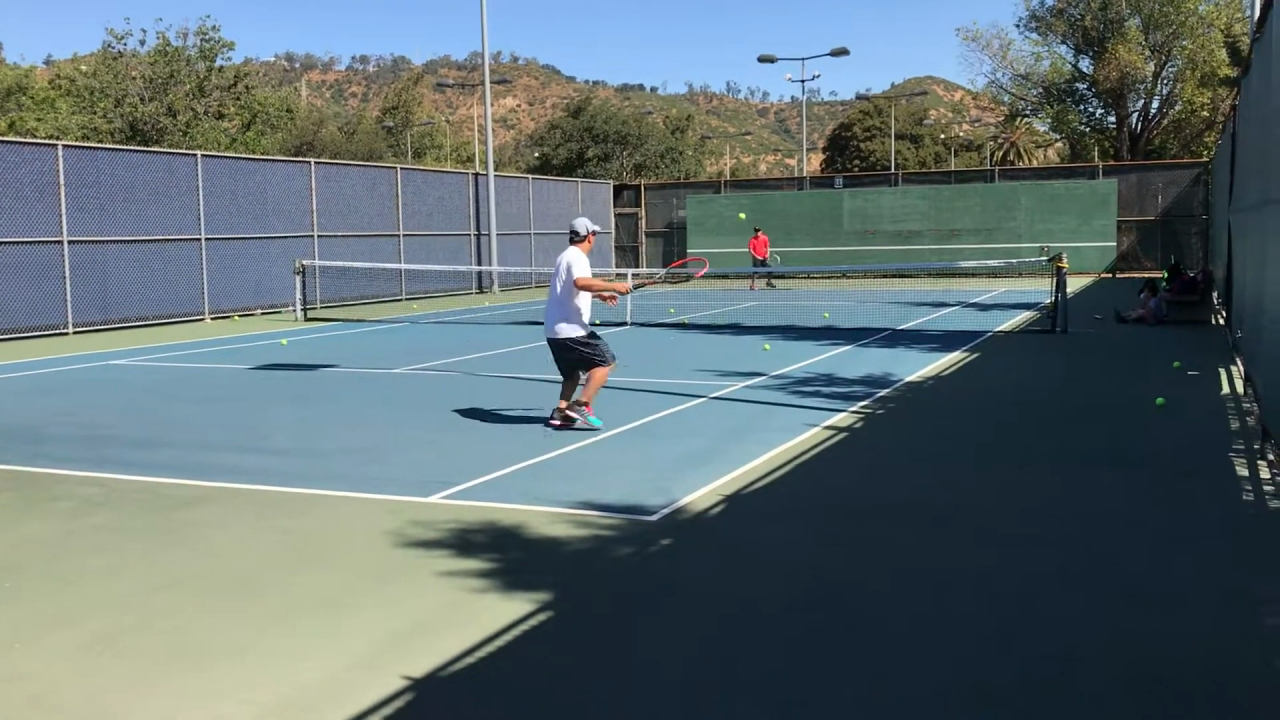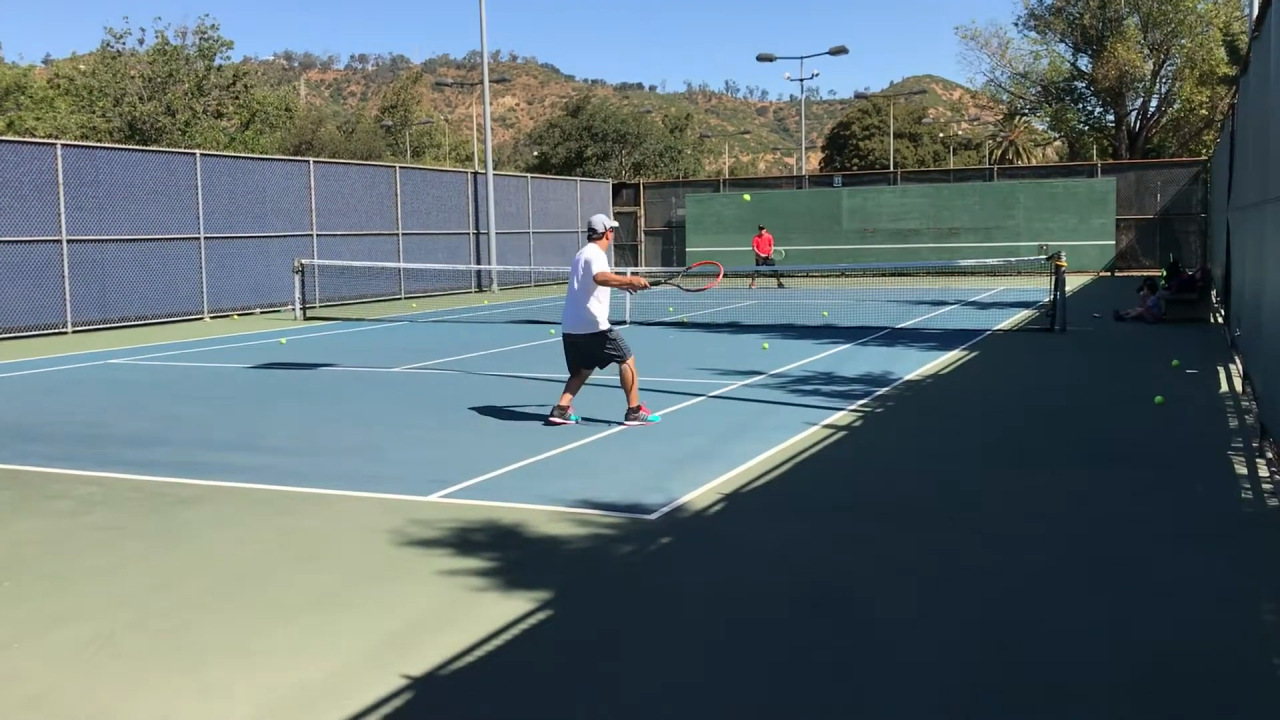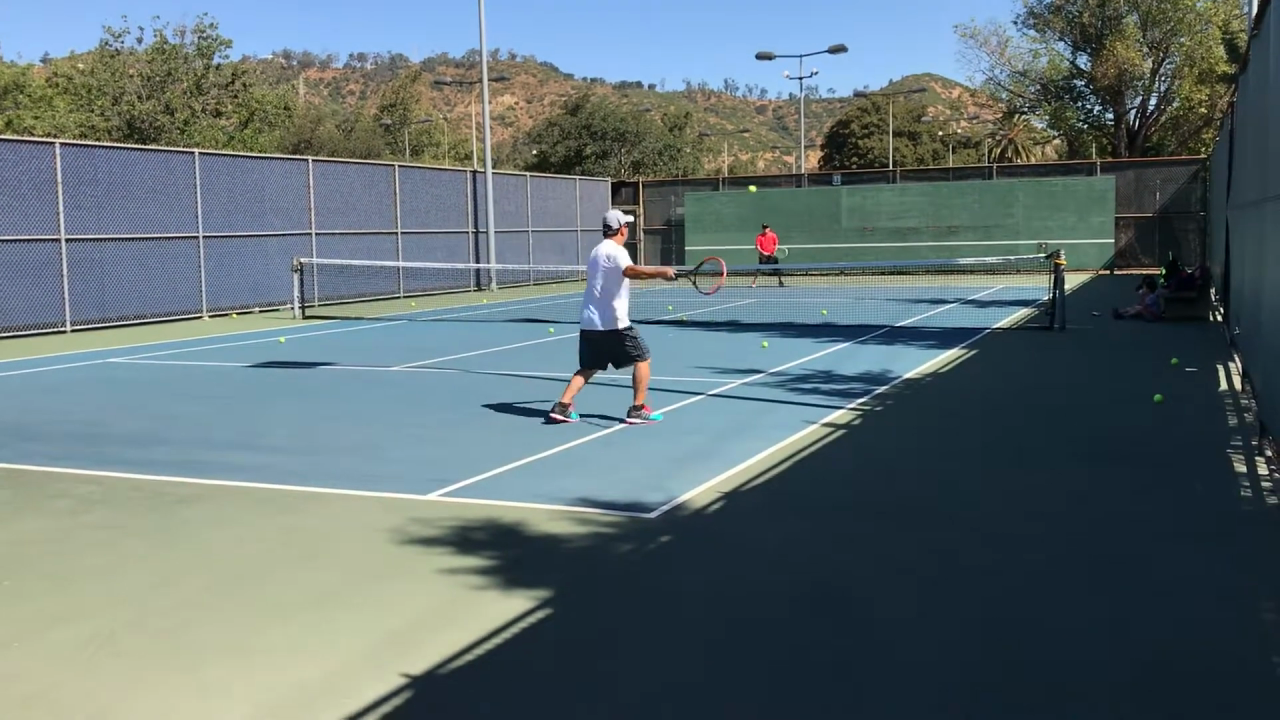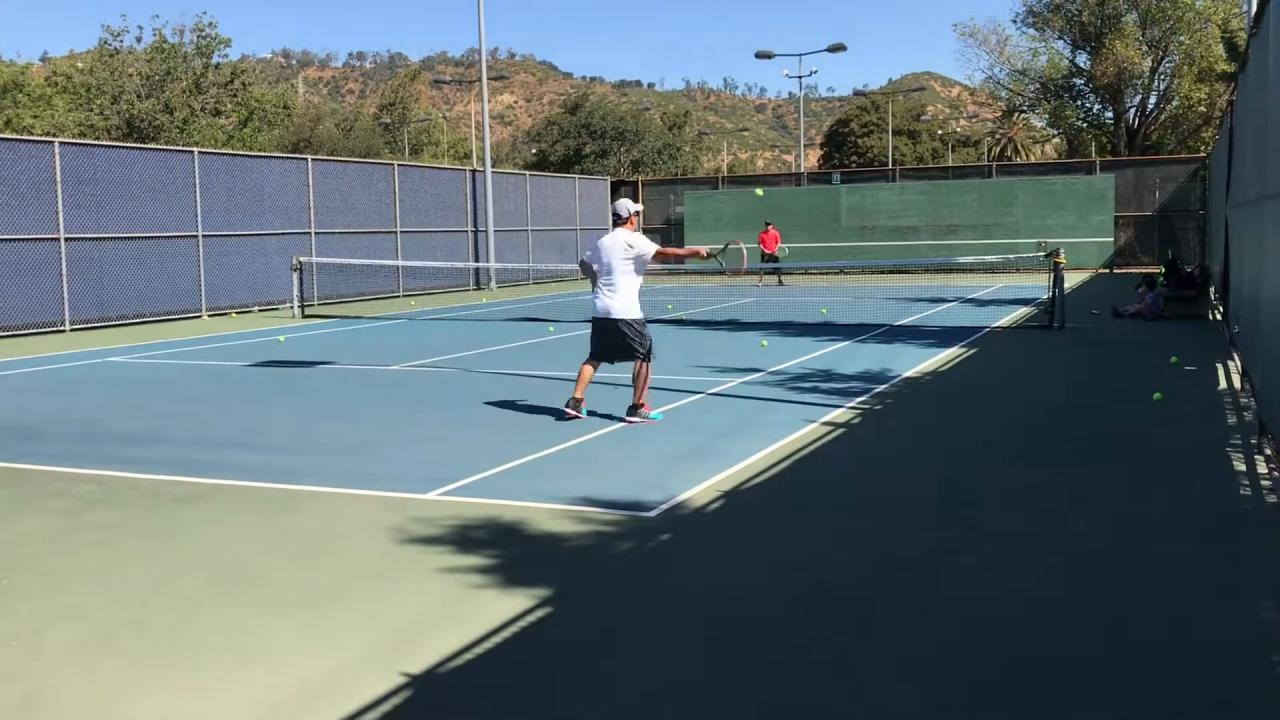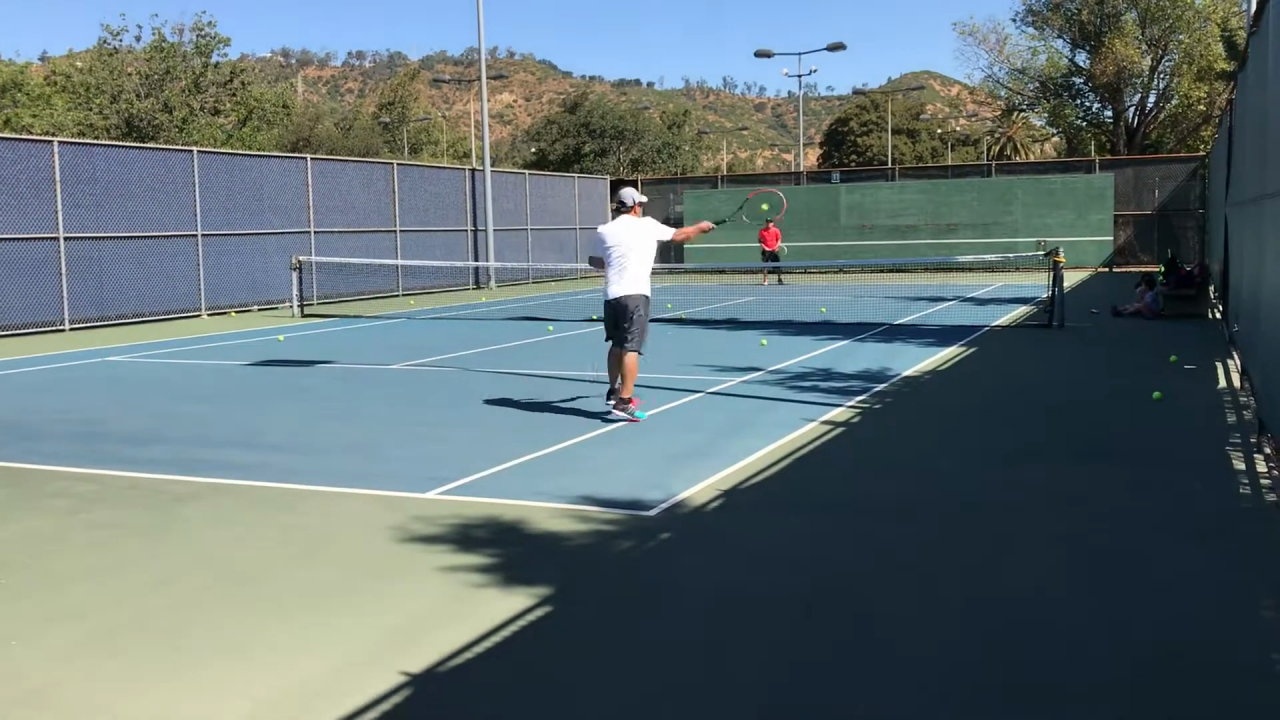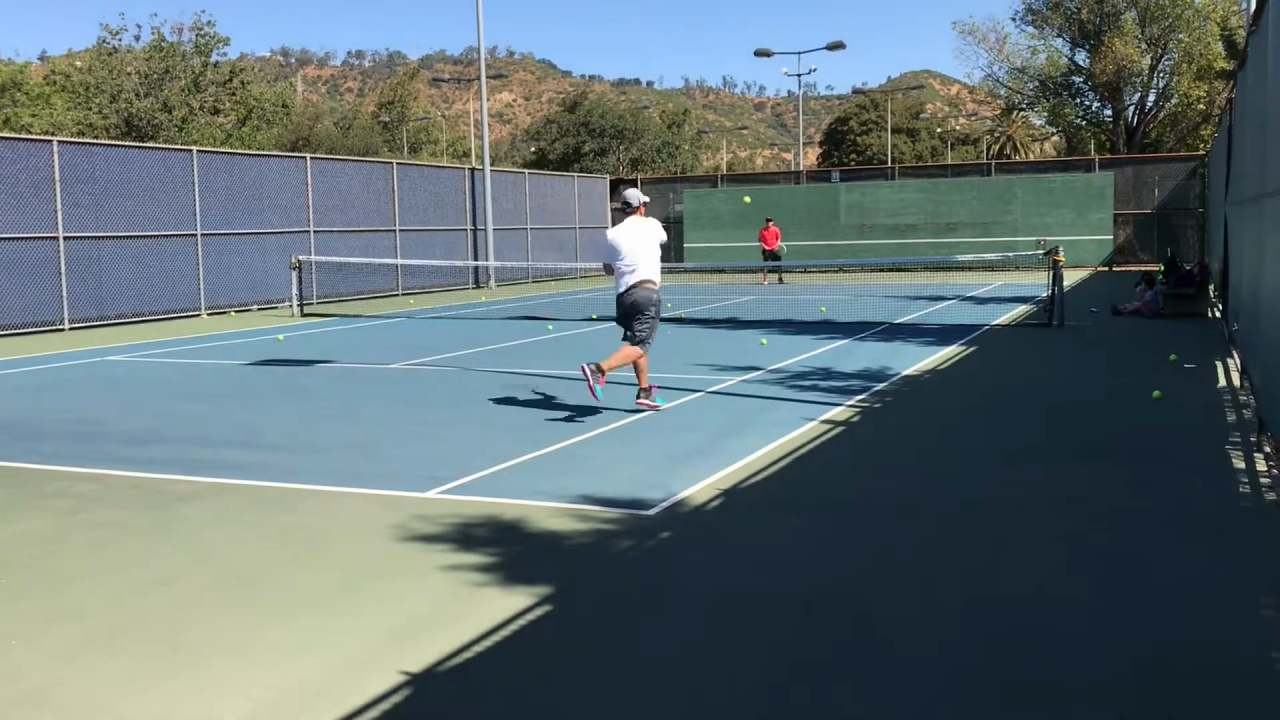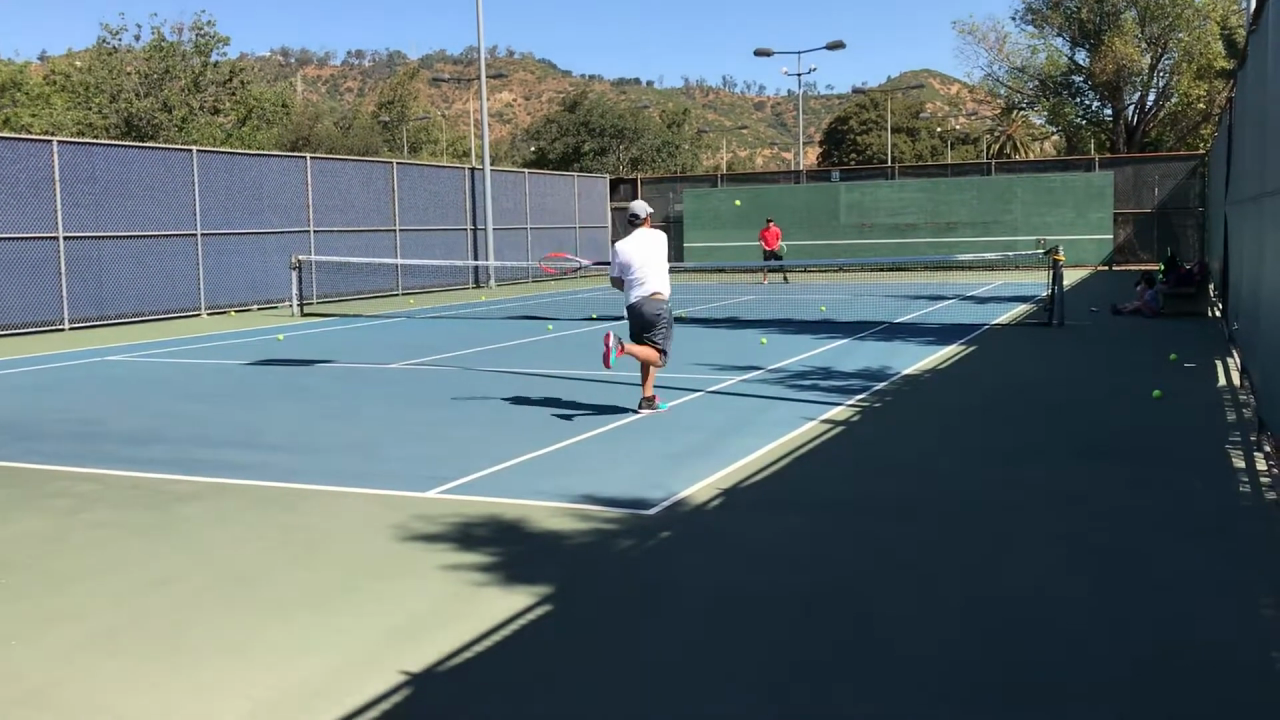
dt=0.1s
person 1, frame 1
left shoulder: (565, 256)
right shoulder: (577, 258)
right elbow: (580, 283)
left wrist: (599, 294)
right wrist: (612, 287)
left hip: (553, 329)
right hip: (571, 328)
left knee: (573, 371)
right knee: (606, 363)
left ankle: (560, 413)
right ankle: (581, 405)
person 1, frame 2
left shoulder: (583, 253)
right shoulder: (595, 254)
right elbow: (601, 278)
left wrist: (621, 282)
right wrist: (630, 280)
left hip: (571, 326)
right hip: (591, 326)
left knee: (582, 369)
right knee: (626, 359)
left ankle: (560, 410)
right ankle: (634, 411)
person 1, frame 3
left shoulder: (597, 251)
right shoulder: (615, 251)
right elbow: (629, 270)
right wrist: (658, 271)
left hip: (588, 322)
right hip: (611, 323)
left knee: (588, 368)
right knee: (642, 358)
left ankle: (562, 406)
right ankle: (638, 410)
person 1, frame 4
left shoulder: (600, 242)
right shoulder: (633, 240)
left elbow: (584, 264)
right elbow: (659, 253)
right wrist: (691, 252)
left hip: (600, 310)
right hip: (625, 312)
left knee: (594, 358)
right knee: (643, 357)
left ankle: (575, 401)
right ankle: (636, 408)
person 1, frame 5
left shoulder: (603, 231)
right shoulder: (646, 224)
left elbow: (594, 261)
right elbow: (678, 236)
right wrist: (700, 227)
left hip: (612, 296)
right hip: (634, 295)
left knee: (617, 344)
right knee: (631, 348)
left ankle: (614, 392)
right ankle: (624, 402)
person 1, frame 6
left shoulder: (612, 234)
right shoulder: (653, 225)
left elbow: (609, 269)
right elbow: (662, 239)
left hip: (625, 294)
right hip: (647, 291)
left knee: (635, 342)
right knee: (638, 346)
left ankle: (644, 391)
right ankle: (598, 370)
person 1, frame 7
left shoulder: (620, 246)
right shoulder: (660, 236)
left elbow: (617, 282)
left hip: (635, 304)
right hip: (656, 301)
left knee: (649, 353)
right knee: (656, 356)
left ankle: (648, 400)
right ankle: (619, 345)
